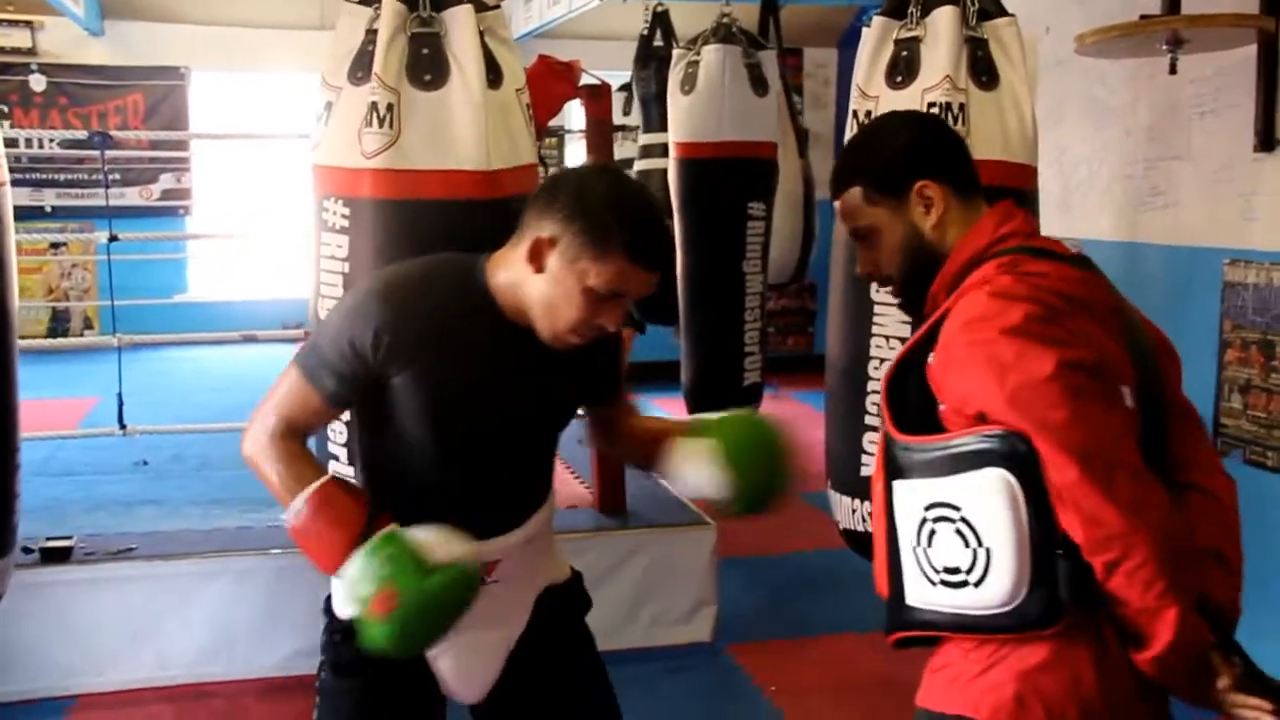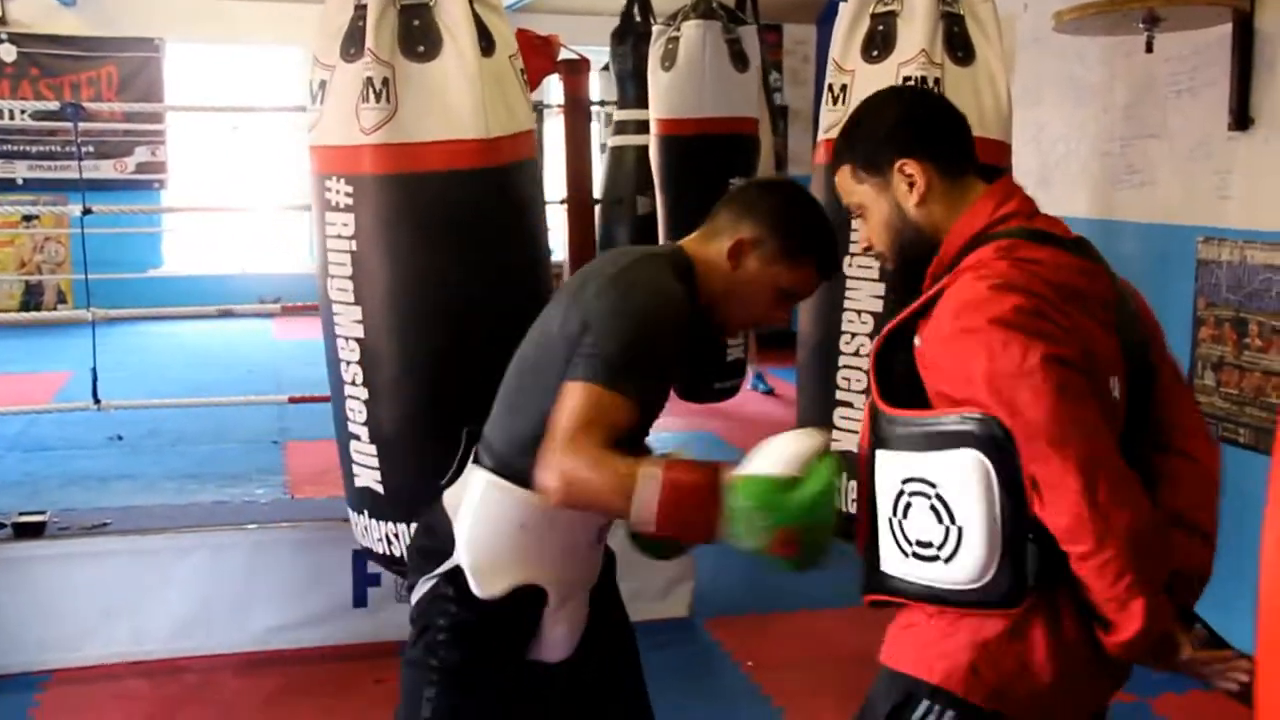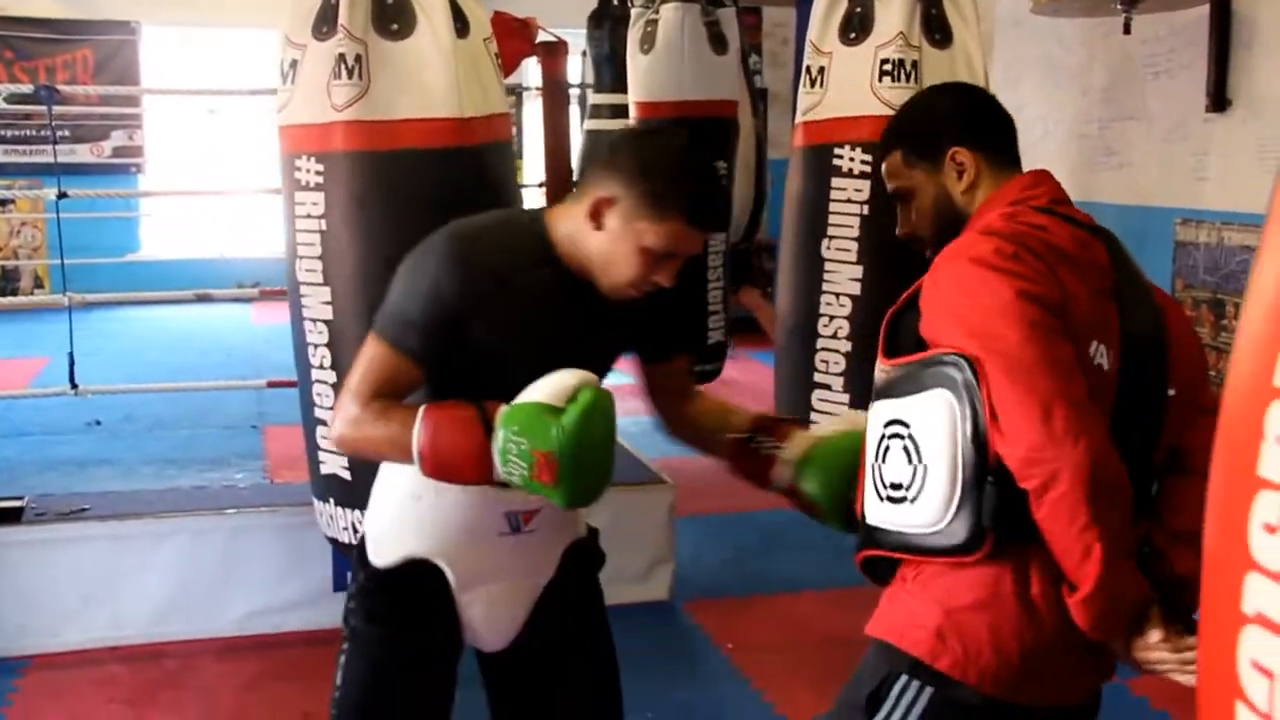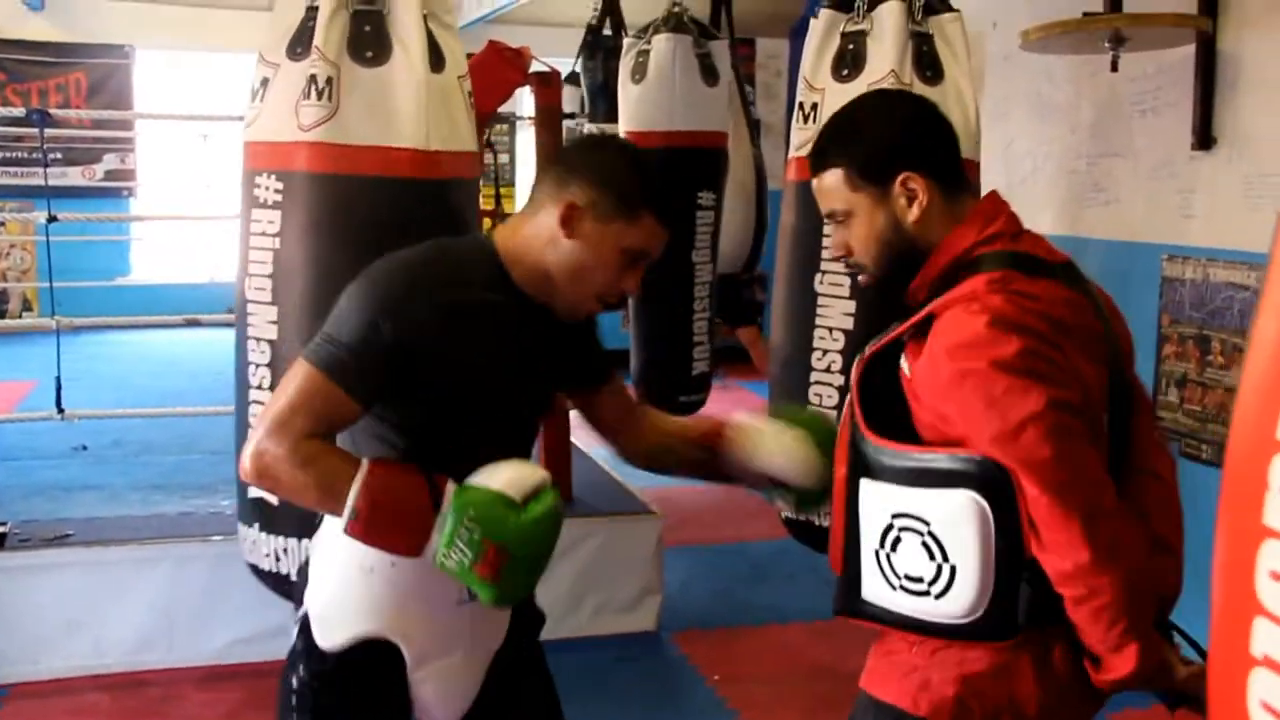
dt=0.4s
person 1, frame 1
left shoulder: (992, 324)
right shoulder: (1071, 294)
left elbow: (1112, 506)
right elbow: (1196, 476)
left wrist: (1187, 663)
right wrist: (1207, 624)
person 1, frame 2
left shoulder: (983, 309)
right shoulder: (1077, 275)
left elbow: (1089, 498)
right elbow: (1181, 446)
left wrist: (1152, 636)
right wrist: (1171, 592)
left hip: (975, 664)
right hip: (1071, 655)
person 1, frame 3
left shoulder: (980, 264)
right shoulder: (1132, 287)
left elbow: (1056, 448)
right elbow: (1198, 460)
left wrist: (1118, 614)
right wrist: (1159, 597)
left hip: (964, 629)
right hip: (1067, 646)
person 1, frame 4
left shoulder: (976, 341)
right shoulder: (1056, 290)
left elbow: (1080, 533)
right elbow: (1142, 463)
left wrist: (1138, 664)
right wrist: (1146, 624)
right hip: (1043, 667)
person 2, frame 1
left shoulder: (591, 327)
right shoulder: (395, 310)
left elbow: (619, 426)
right elbow: (269, 434)
left wrist: (694, 450)
right wrist: (360, 554)
left hip: (524, 588)
right hip: (398, 597)
person 2, frame 2
left shoulder: (657, 287)
right shoulder: (643, 299)
right elbow: (565, 468)
right wrist: (731, 505)
left hip: (569, 560)
right hip: (485, 566)
person 2, frame 3
left shoulder: (643, 288)
right shoulder: (462, 263)
left elbow: (680, 405)
right elbow: (353, 419)
left wrist: (790, 451)
right wrist: (497, 441)
left hip: (545, 546)
right hip: (421, 547)
person 2, frame 4
left shoulder: (561, 314)
right shoulder: (410, 294)
left elbow: (634, 430)
right elbow: (270, 453)
left wrist: (744, 450)
right wrist: (437, 520)
